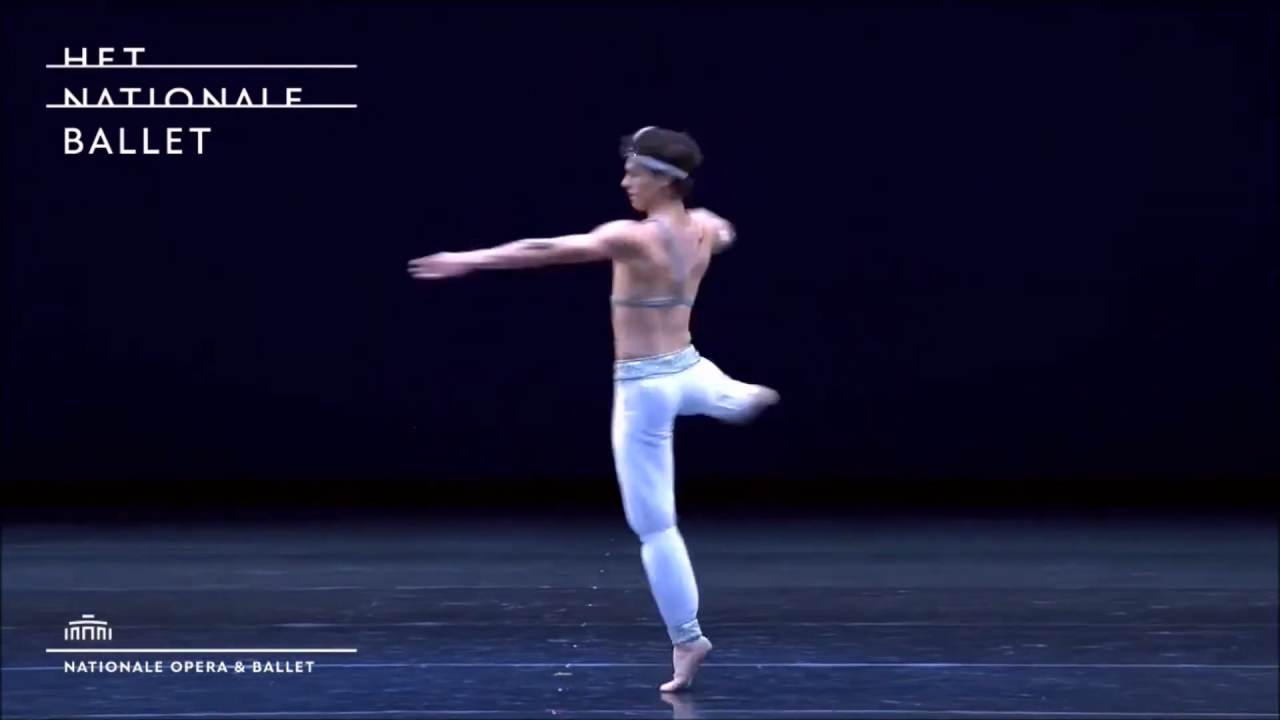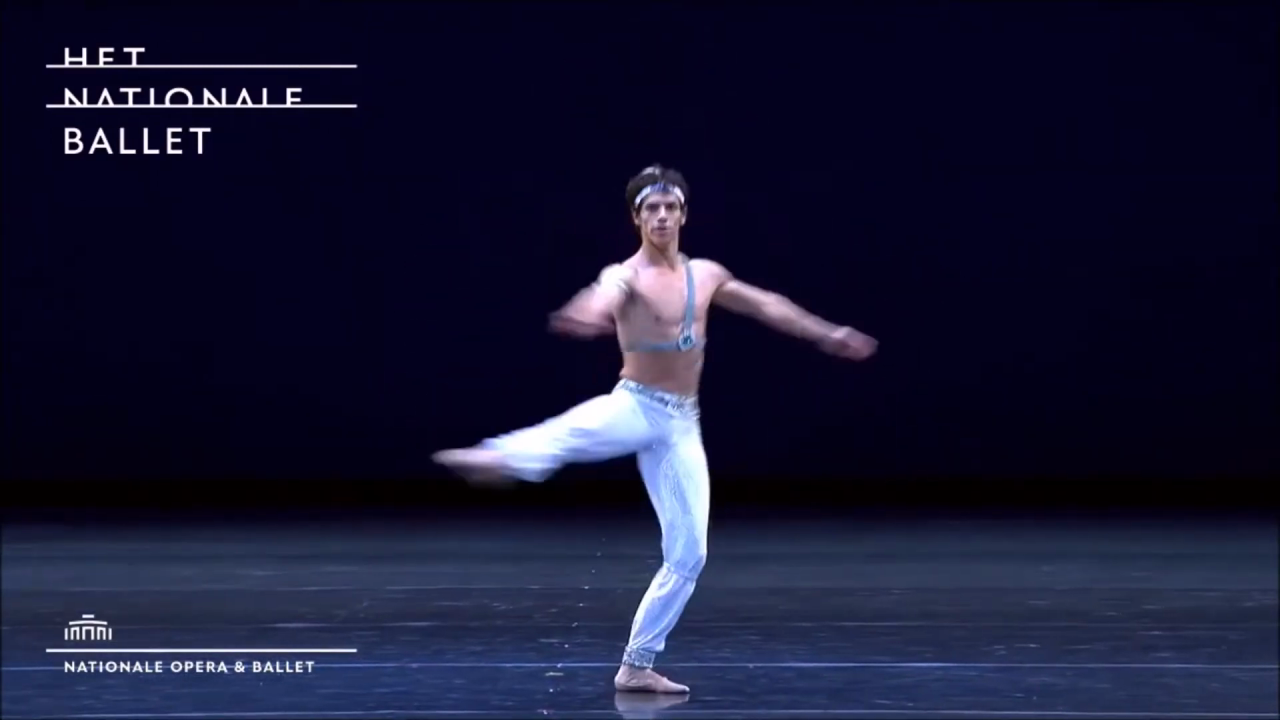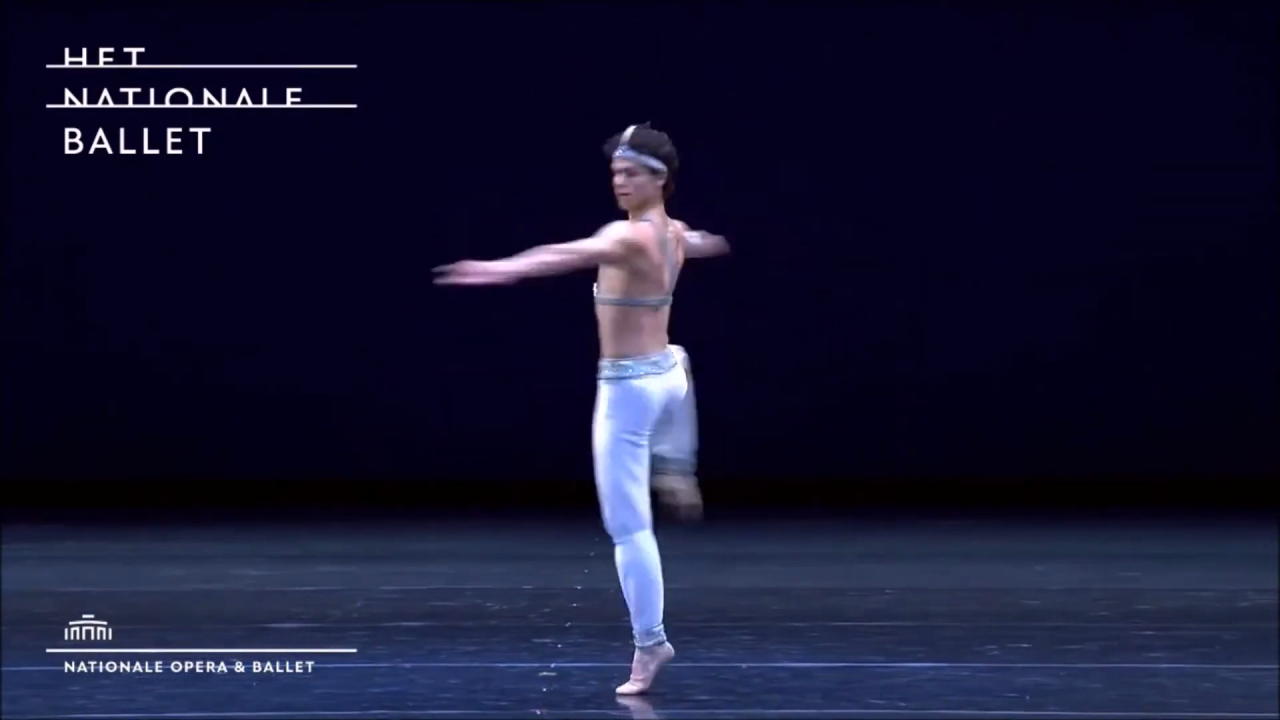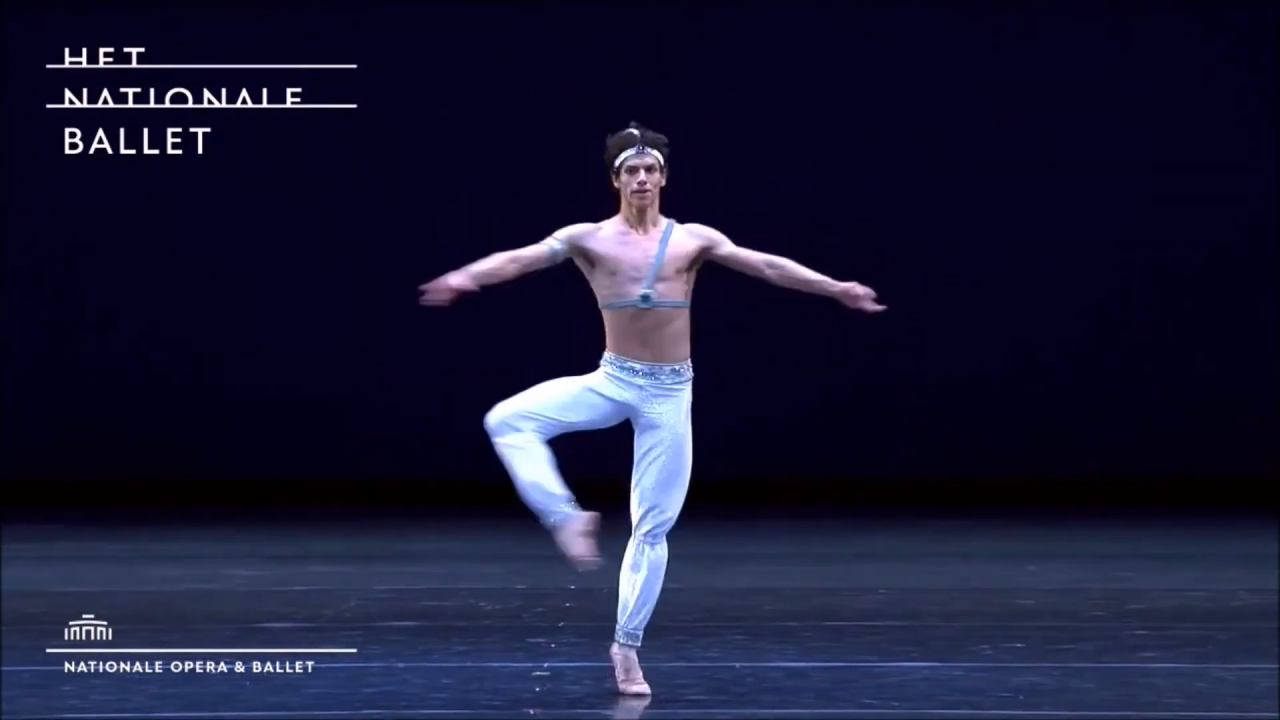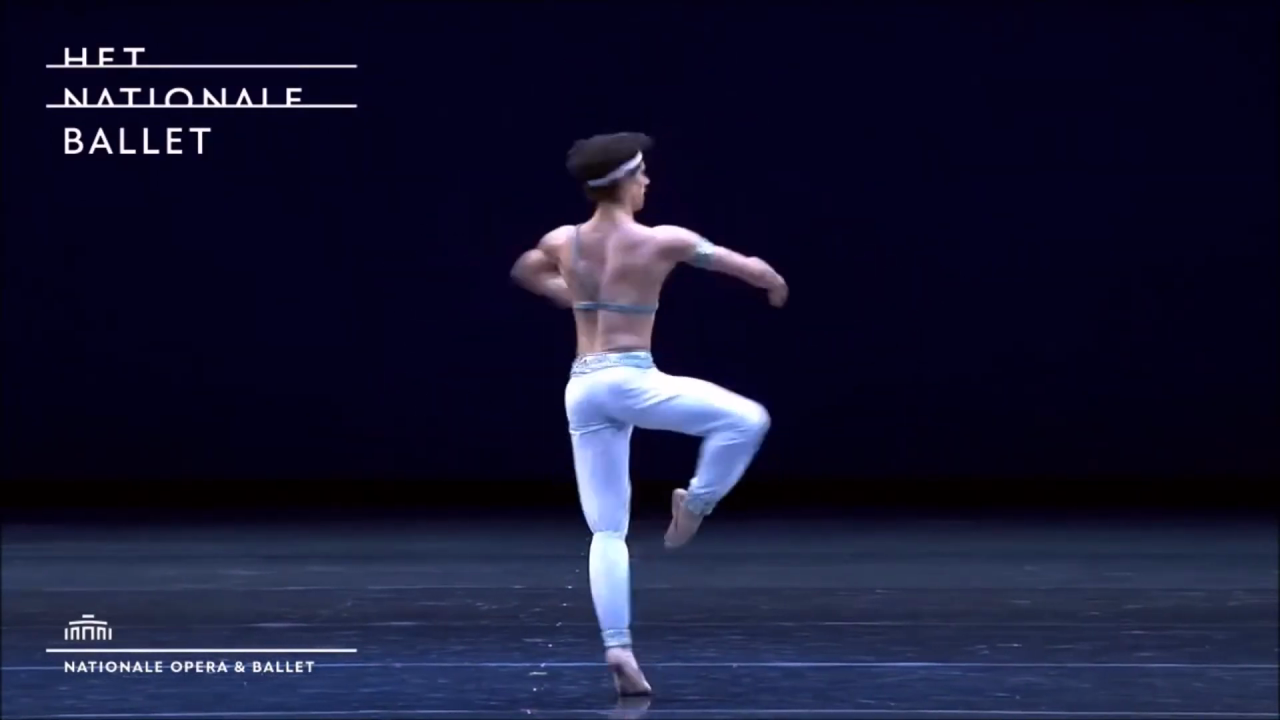
dt=0.3s
person 1, frame 1
left shoulder: (633, 236)
right shoulder: (706, 227)
left elbow: (552, 251)
left wrist: (465, 260)
left hip: (644, 389)
right hip: (688, 371)
left knee: (654, 526)
left ankle: (686, 642)
right ankle: (740, 396)
person 1, frame 2
left shoulder: (706, 275)
right shoulder: (622, 277)
left elbow: (764, 305)
right elbow: (592, 305)
left wrist: (829, 333)
right wrist: (589, 315)
left hip: (678, 425)
right hip: (632, 409)
left knee: (688, 559)
left ankle: (639, 664)
right ankle: (495, 456)
person 1, frame 3
left shoulder: (627, 235)
right shoulder: (671, 232)
left elbow: (573, 253)
right elbow: (696, 243)
left wrist: (506, 268)
left hip: (628, 391)
right hip: (663, 377)
left knee: (628, 527)
left ankle: (648, 648)
right ankle: (675, 470)
person 1, frame 4
left shoulder: (691, 237)
right shoulder: (585, 237)
left elbow: (765, 265)
right elbow: (515, 262)
left wrist: (838, 287)
right wrist: (461, 277)
left hip: (669, 391)
right hip: (610, 381)
left knee: (652, 531)
right knee: (506, 420)
left ankle: (626, 647)
right ankle: (568, 519)
person 1, frame 5
left shoulder: (560, 240)
right shoulder: (663, 240)
left elbow: (530, 273)
right elbow: (752, 269)
right wrist: (774, 281)
left hip: (584, 391)
right hip: (631, 383)
left knee: (607, 532)
right knee: (748, 421)
left ankle: (618, 647)
right ankle: (693, 504)
